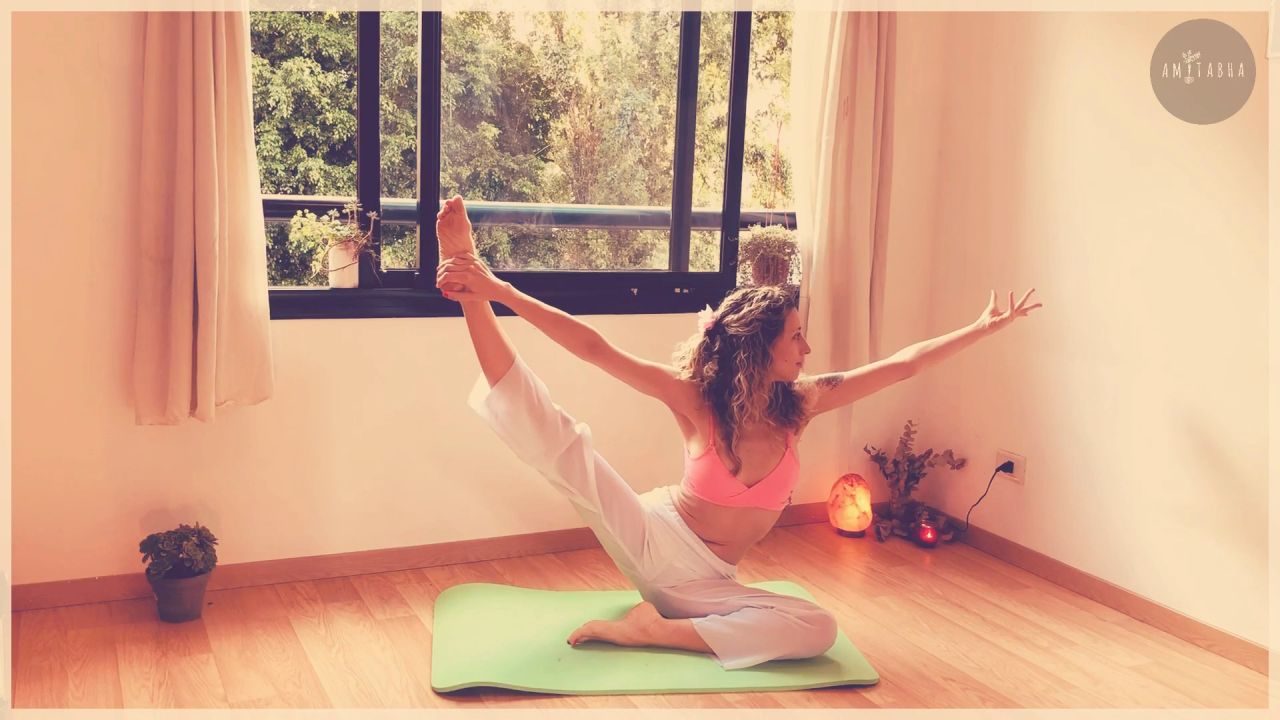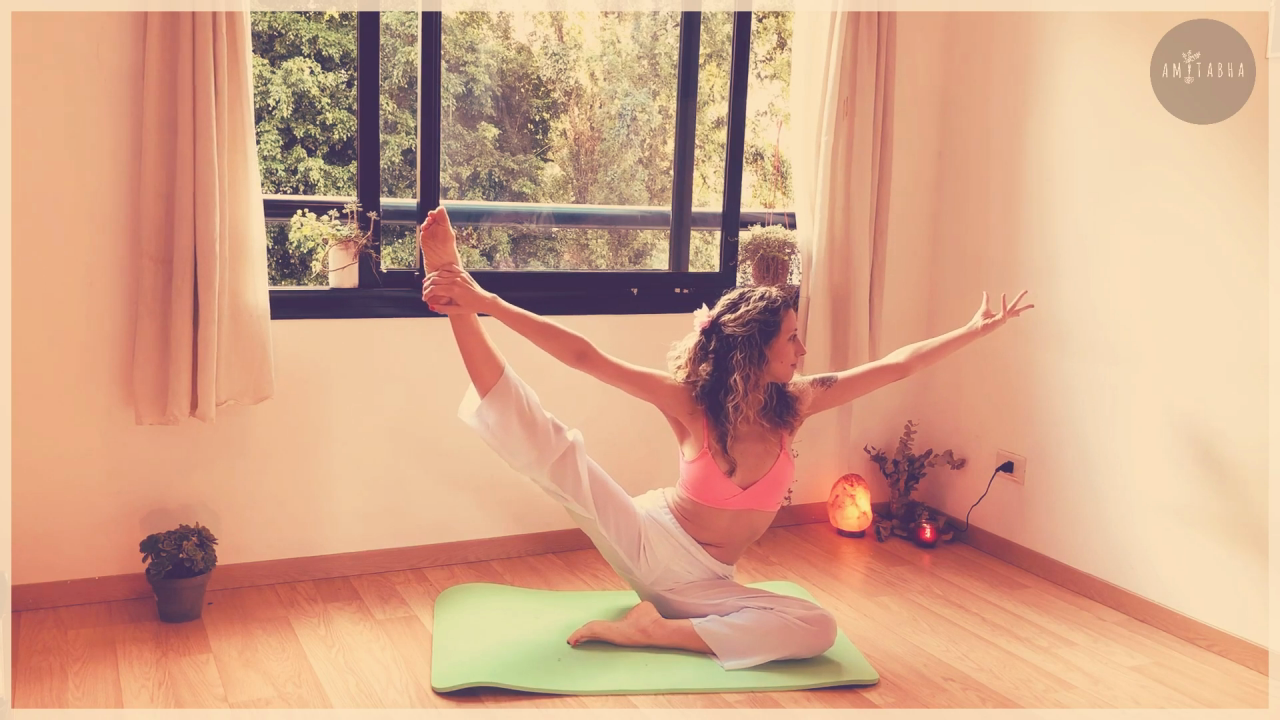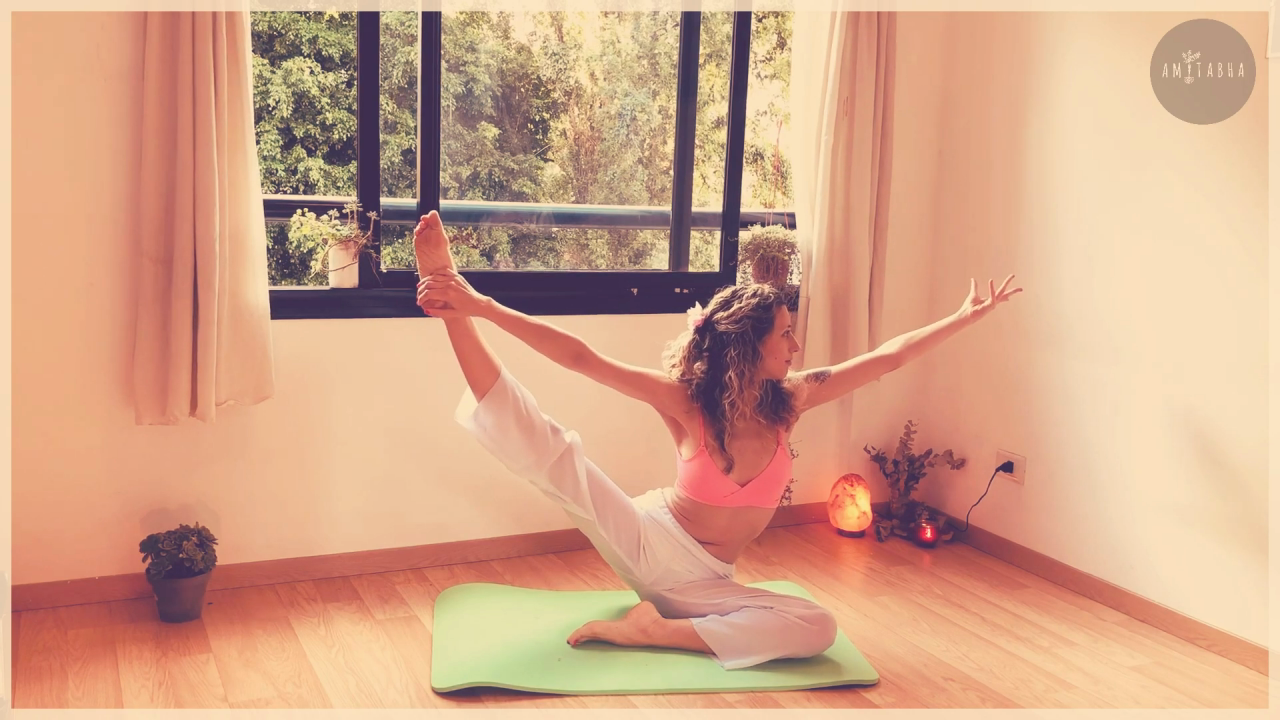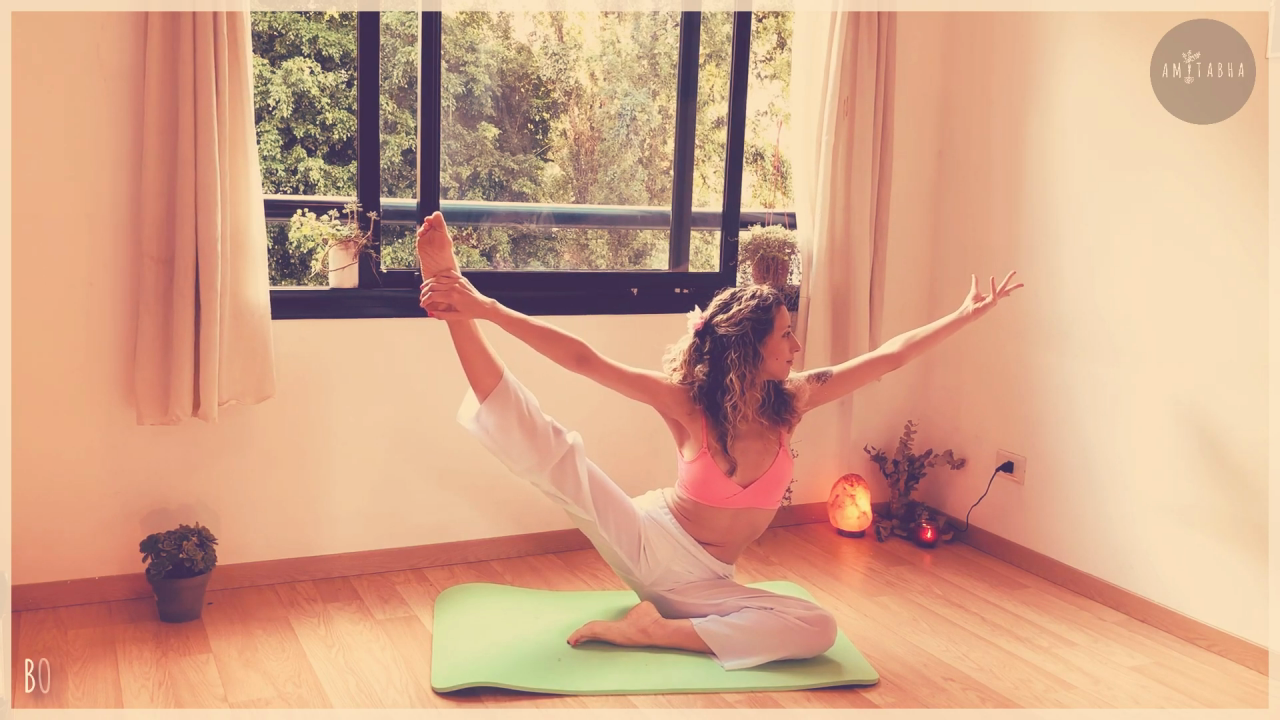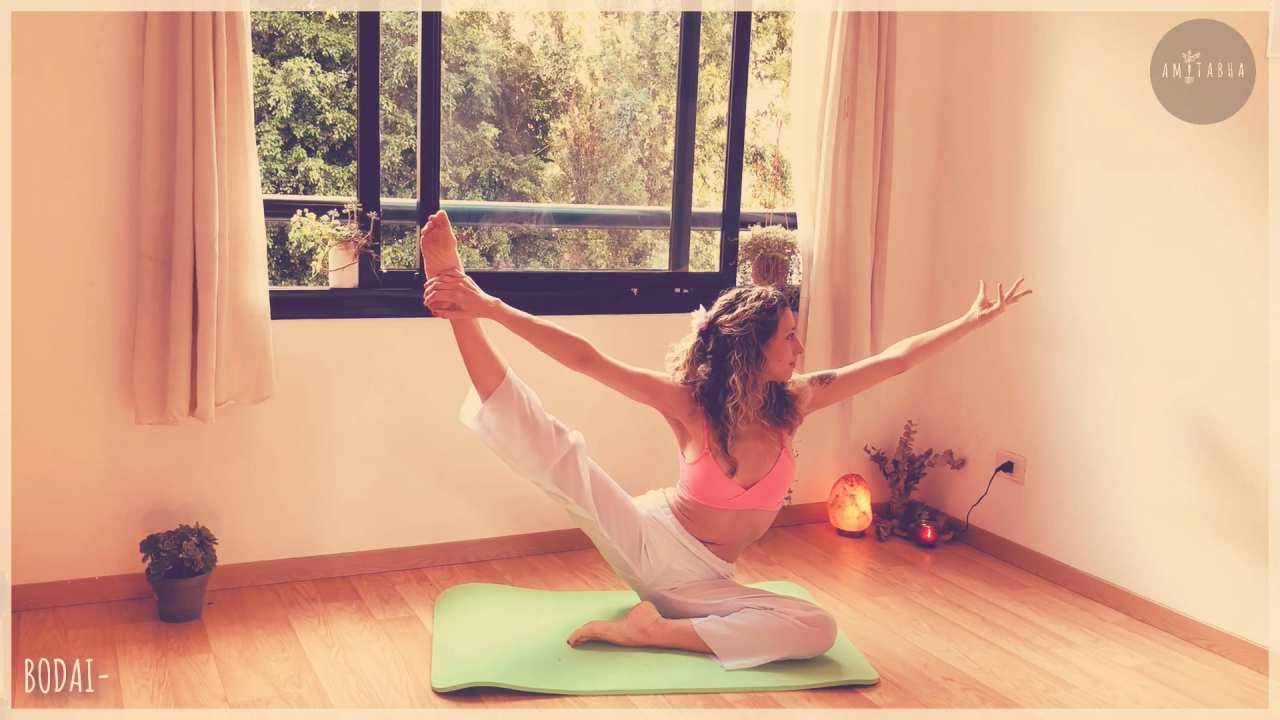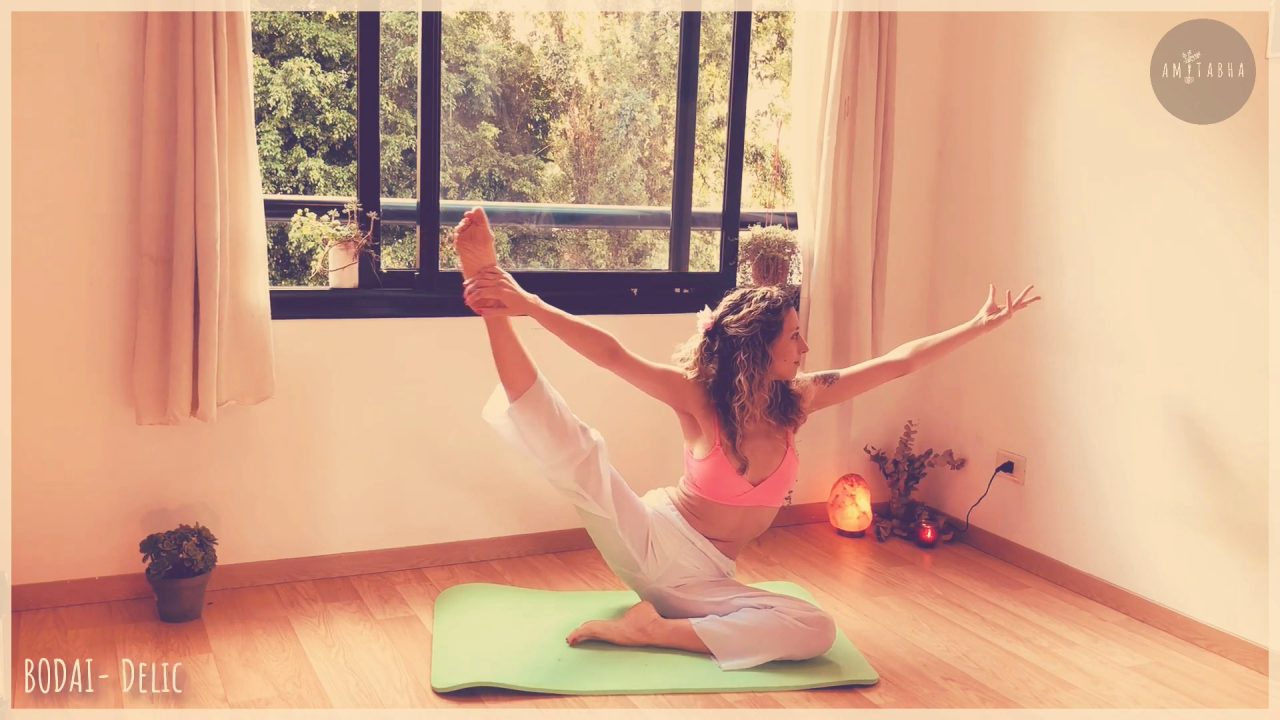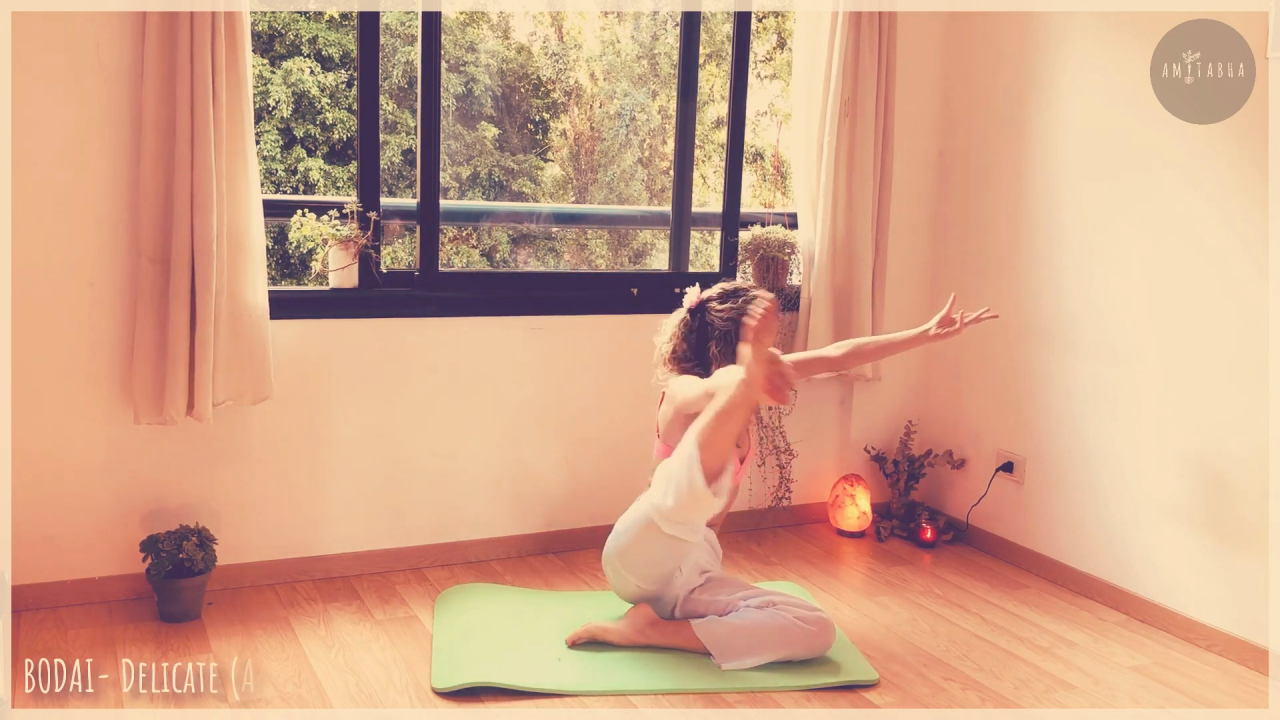
dt=0.7s
person 1, frame 1
left shoulder: (799, 402)
right shoulder: (695, 397)
left elbow: (902, 364)
right elbow: (596, 349)
left wrist: (980, 328)
right wrist: (498, 293)
left hip: (704, 584)
right hip: (652, 540)
left knee: (818, 629)
right knee: (557, 438)
left ankle: (656, 629)
person 1, frame 2
left shoulder: (794, 403)
right shoulder: (690, 400)
left elbow: (897, 365)
right elbow: (587, 357)
left wrist: (974, 329)
right wrist: (485, 304)
left hip: (704, 583)
right hip: (649, 542)
left knee: (817, 629)
right knee: (549, 446)
left ankle: (653, 629)
person 1, frame 3
left shoulder: (789, 399)
right shoulder: (686, 399)
left elbow: (889, 356)
right elbow: (583, 358)
left wrist: (964, 317)
right wrist: (481, 307)
left hip: (703, 582)
right hip: (647, 541)
left knee: (817, 627)
right knee: (547, 448)
left ankle: (652, 629)
person 1, frame 4
left shoulder: (791, 400)
right shoulder: (687, 401)
left elbow: (890, 355)
right elbow: (585, 360)
left wrist: (965, 315)
right wrist: (484, 308)
left hip: (704, 583)
right hip: (648, 542)
left knee: (819, 629)
right knee: (550, 449)
left ankle: (652, 629)
person 1, frame 5
left shoulder: (793, 401)
right shoulder: (689, 402)
left elbow: (894, 359)
right elbow: (588, 359)
left wrist: (972, 321)
right wrist: (489, 308)
left hip: (704, 582)
right hip: (648, 541)
left knee: (817, 629)
right knee: (552, 450)
left ankle: (652, 628)
person 1, frame 6
left shoulder: (797, 399)
right shoulder: (698, 398)
left elbow: (897, 362)
right elbow: (612, 355)
left wrist: (979, 326)
right wrist: (525, 304)
left hip: (704, 581)
right hip: (649, 541)
left knee: (817, 630)
right knee: (575, 453)
left ankle: (655, 629)
person 1, frame 7
left shoulder: (746, 380)
right shoulder: (690, 391)
left elbow: (835, 357)
right elbow: (716, 384)
left wrist: (927, 334)
right wrist: (749, 370)
left hip: (695, 574)
right hip: (642, 557)
left knee: (816, 630)
left ankle: (650, 630)
